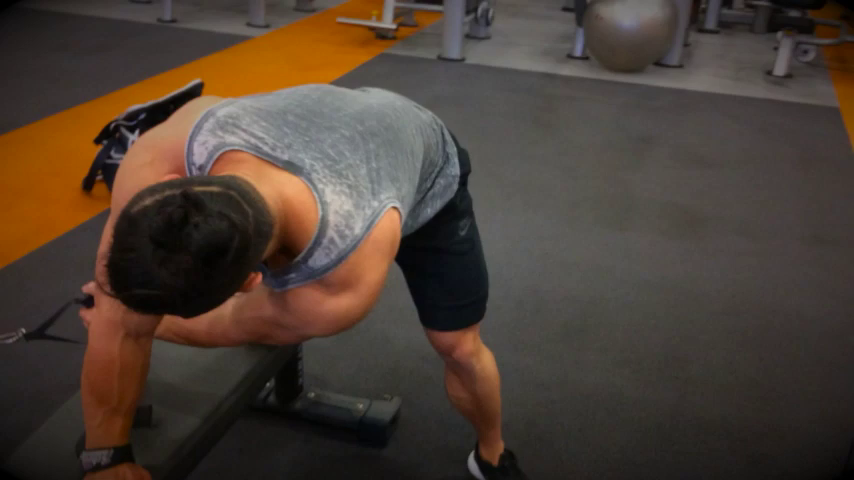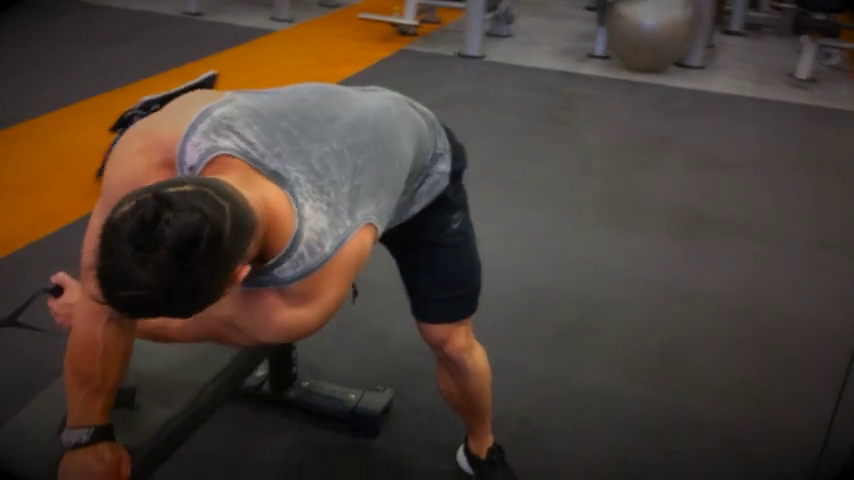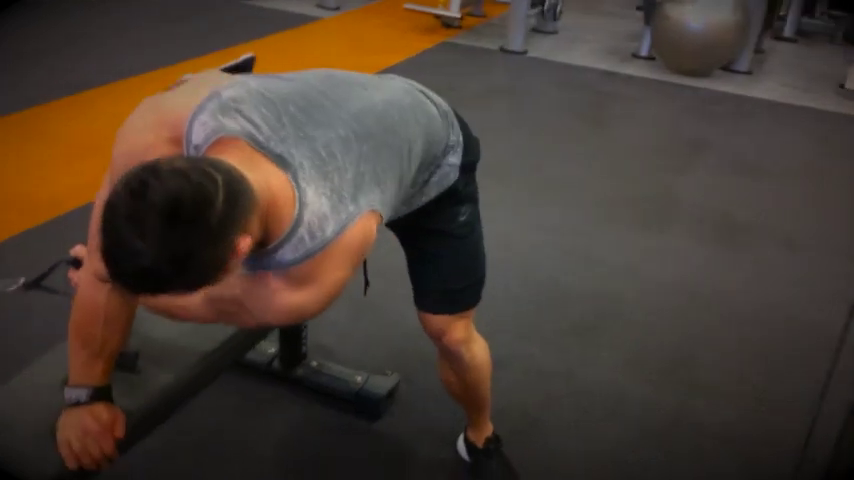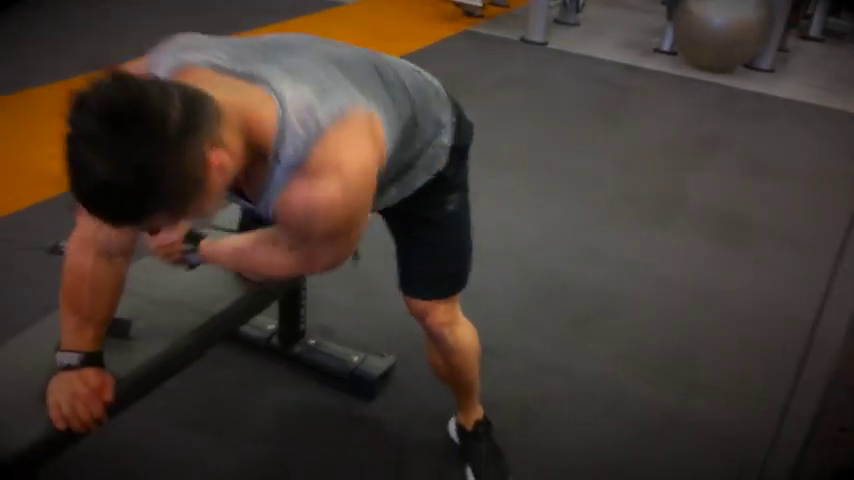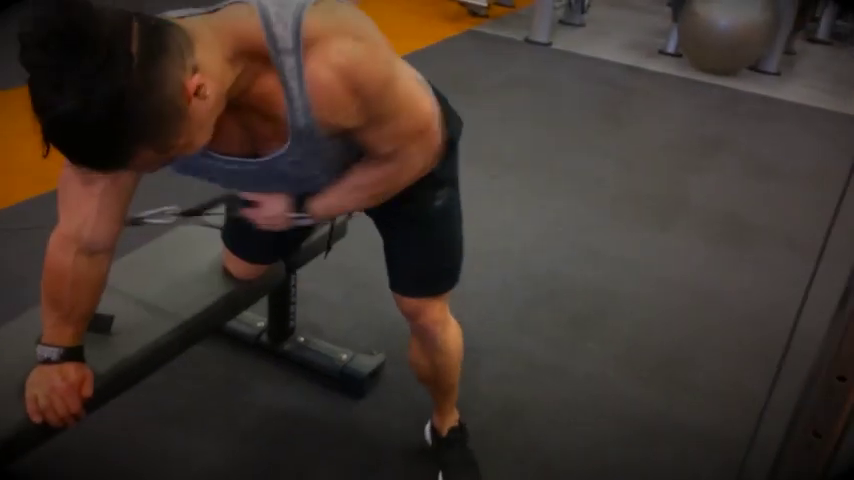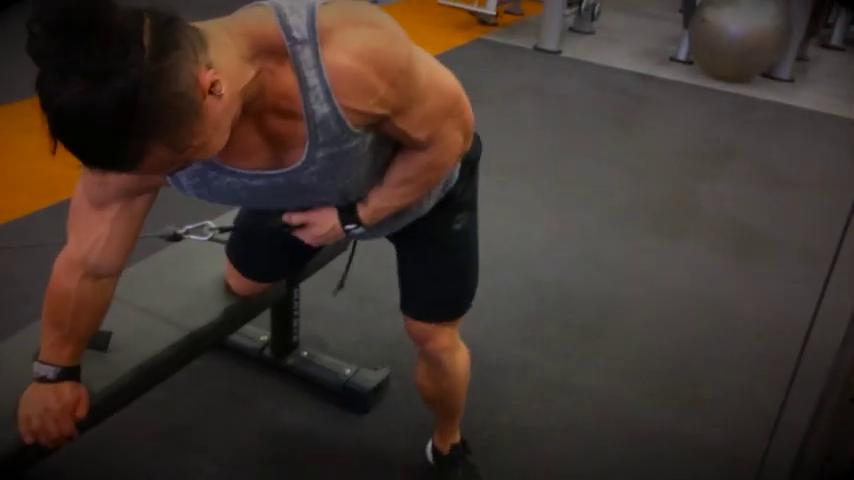
dt=0.2s
person 1, frame 1
left shoulder: (347, 283)
right shoulder: (158, 161)
left elbow: (250, 325)
right elbow: (121, 324)
left wrist: (160, 325)
left hip: (428, 178)
right hip: (329, 160)
left knee: (459, 347)
person 1, frame 2
right shoulder: (150, 153)
left elbow: (215, 323)
right elbow: (103, 300)
left wrist: (106, 312)
right wrist: (87, 434)
left hip: (421, 172)
right hip: (334, 143)
left knee: (450, 341)
person 1, frame 3
left shoulder: (312, 274)
right shoulder: (158, 129)
left elbow: (220, 303)
right elbow: (107, 266)
left wrist: (139, 285)
right wrist: (86, 392)
left hip: (432, 165)
right hip: (341, 130)
left knee: (451, 332)
left ankle: (480, 439)
person 1, frame 4
left shoulder: (326, 187)
right shoulder: (139, 98)
left elbow: (311, 256)
right elbow: (99, 241)
left wrist: (195, 248)
right wrist: (78, 359)
left hip: (423, 151)
left knee: (436, 315)
right knee: (256, 269)
left ankle: (471, 423)
person 1, frame 5
left shoulder: (328, 65)
right shoulder: (118, 99)
left elbow: (417, 145)
right elbow: (82, 241)
left wrist: (306, 206)
right wrist: (58, 354)
left hip: (408, 158)
left knee: (426, 315)
right knee: (240, 270)
left ankle: (446, 428)
person 1, frame 6
left shoulder: (347, 57)
right shoulder: (135, 120)
left elbow: (452, 131)
right elbow: (88, 263)
left wrist: (355, 216)
right wrist: (54, 374)
left hip: (427, 177)
left knee: (434, 340)
right knee: (242, 285)
